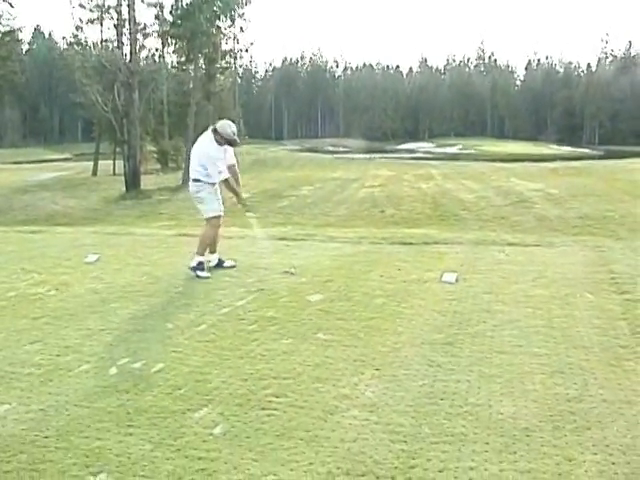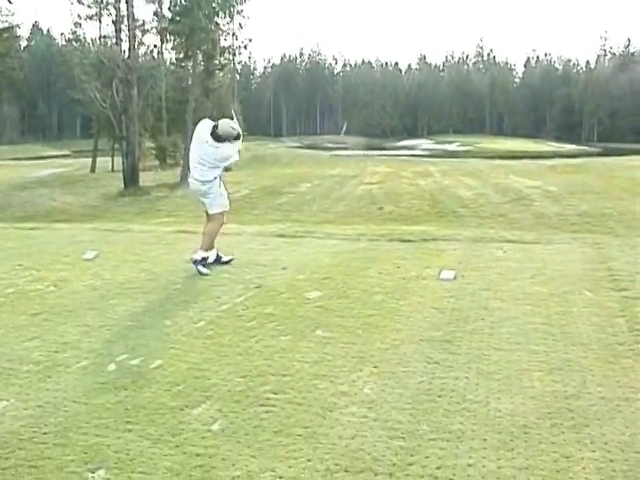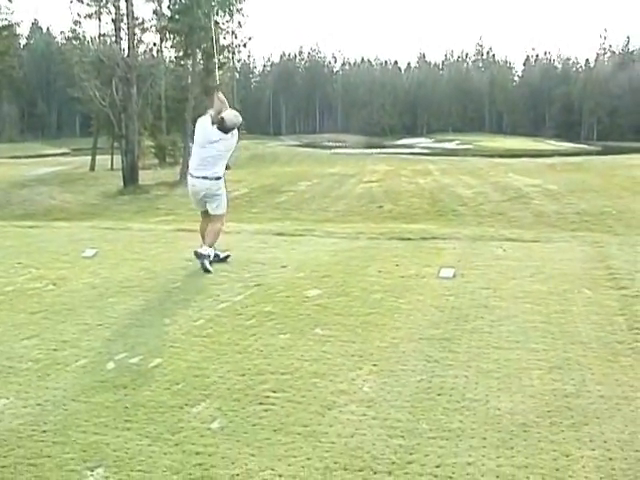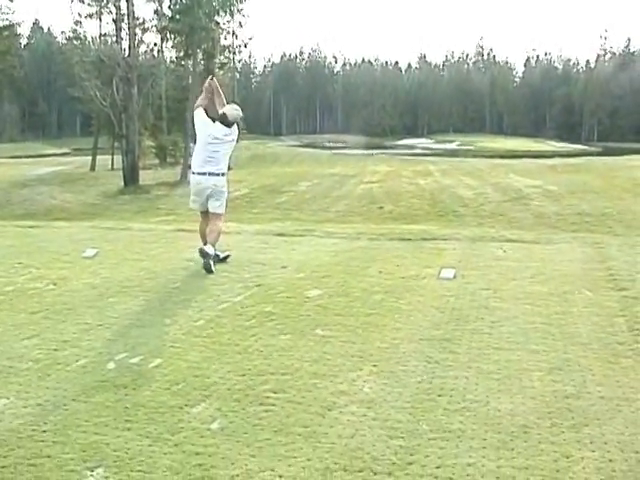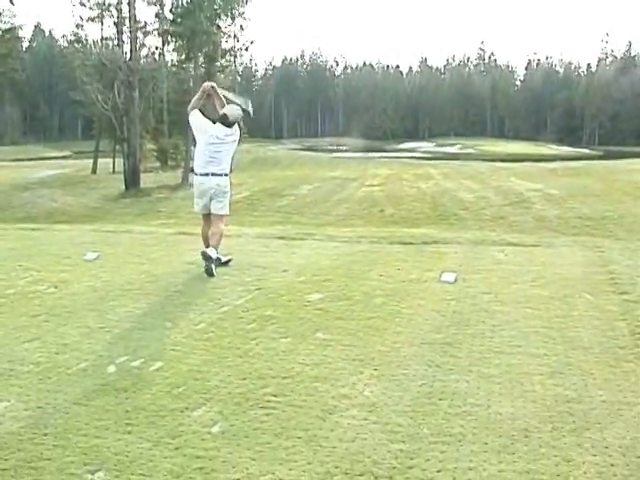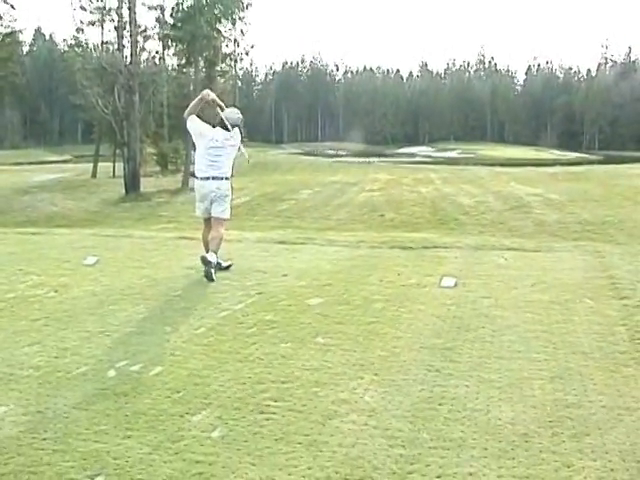
dt=0.1s
person 1, frame 1
left shoulder: (222, 142)
right shoulder: (209, 149)
left elbow: (231, 165)
right elbow: (224, 178)
left wrist: (238, 188)
right wrist: (238, 196)
left hip: (209, 185)
right hip: (202, 186)
left knee: (215, 223)
right knee: (214, 223)
left ankle: (213, 259)
right ankle: (197, 262)
person 1, frame 2
left shoulder: (203, 127)
right shoulder: (227, 149)
right elbow: (234, 156)
right wrist: (237, 145)
left hip: (196, 181)
right hip: (210, 184)
left knee: (212, 220)
right knee: (218, 220)
left ankle: (212, 254)
right ankle: (200, 256)
person 1, frame 3
left shoulder: (203, 127)
right shoulder: (230, 139)
left elbow: (212, 114)
right elbow: (225, 111)
left wrist: (215, 99)
right wrist: (218, 96)
left hip: (194, 181)
right hip: (213, 183)
left knee: (206, 217)
right knee: (217, 221)
left ankle: (209, 252)
right ankle: (206, 251)
person 1, frame 4
left shoulder: (206, 127)
right shoulder: (233, 132)
left elbow: (199, 106)
right elbow: (222, 106)
left wrist: (207, 88)
right wrist: (216, 87)
left hip: (197, 177)
right hip: (217, 180)
left knee: (205, 217)
right knee: (216, 220)
left ankle: (211, 252)
right ankle: (209, 250)
person 1, frame 5
left shoulder: (205, 128)
right shoulder: (234, 133)
left elbow: (192, 109)
right elbow: (224, 109)
left wrist: (203, 91)
right wrist: (215, 91)
left hip: (200, 180)
right hip: (220, 181)
left knee: (207, 220)
right knee: (218, 222)
left ankle: (212, 256)
right ankle: (212, 253)
person 1, frame 6
left shoulder: (206, 133)
right shoulder: (235, 136)
left elbow: (187, 115)
right elbow: (231, 120)
left wrist: (202, 98)
right wrist: (217, 100)
left hip: (202, 183)
right hip: (221, 184)
left knee: (207, 224)
right knee: (218, 226)
left ankle: (213, 260)
right ankle: (211, 258)
